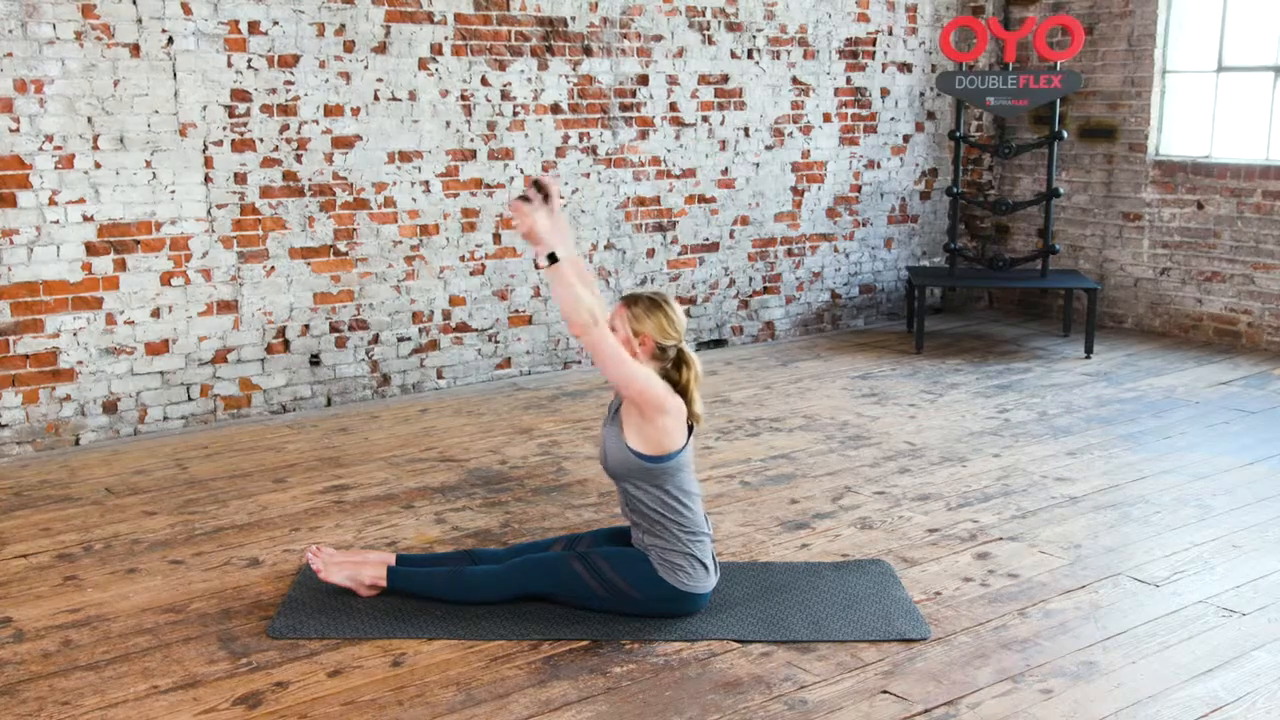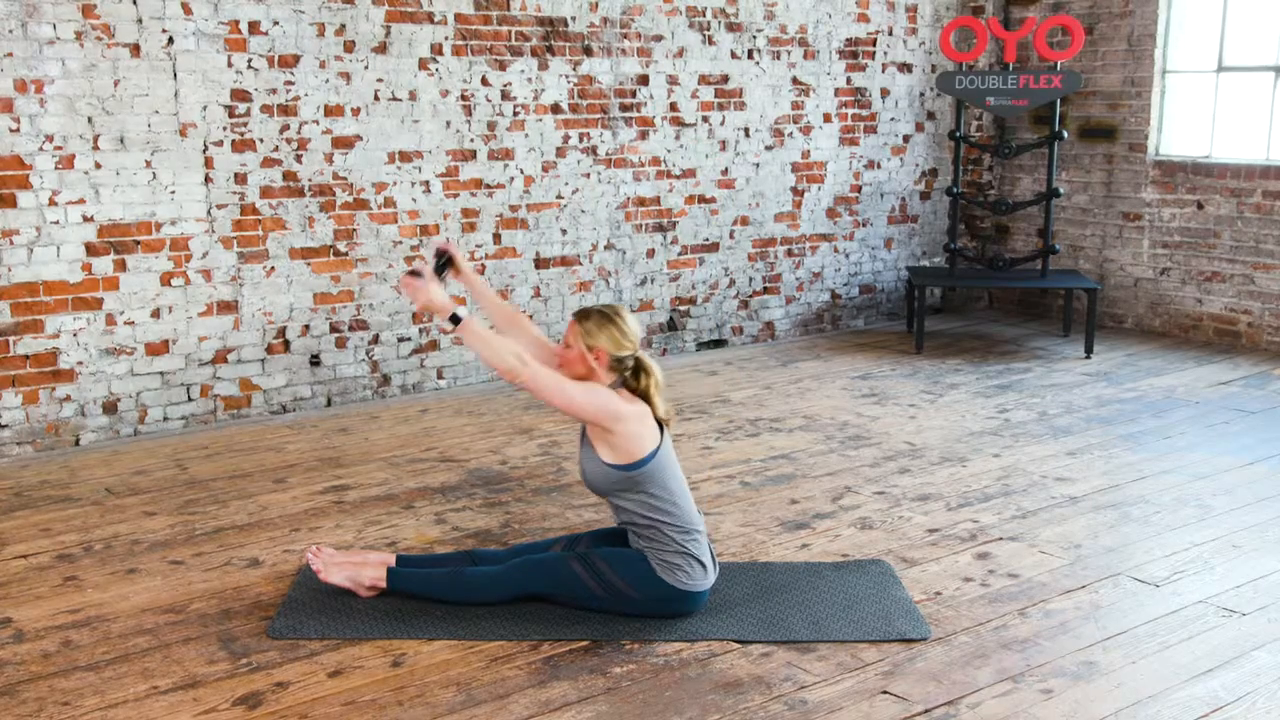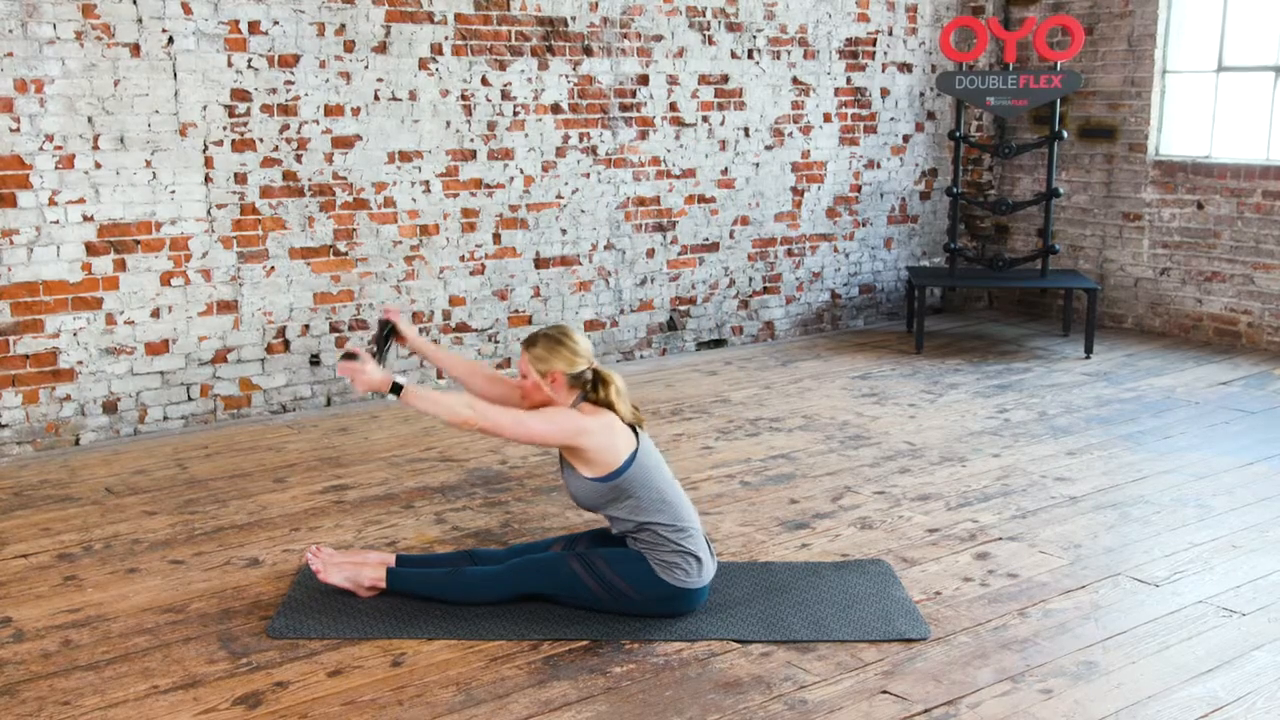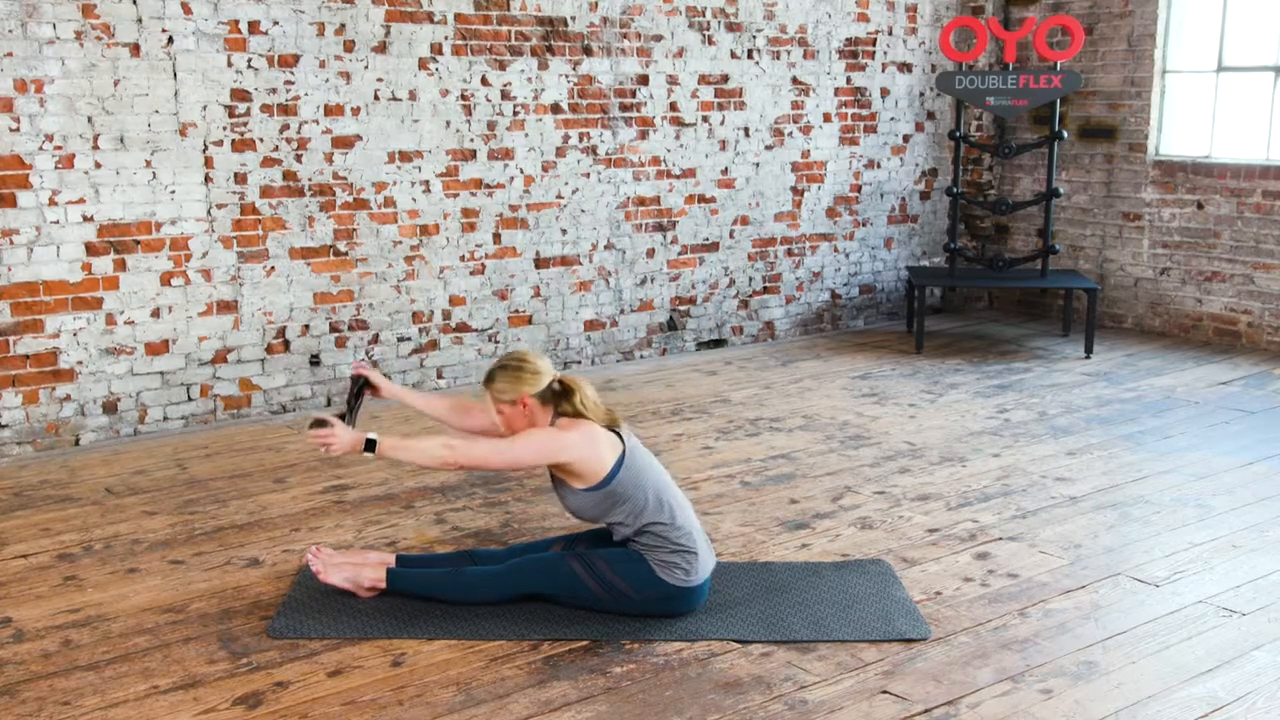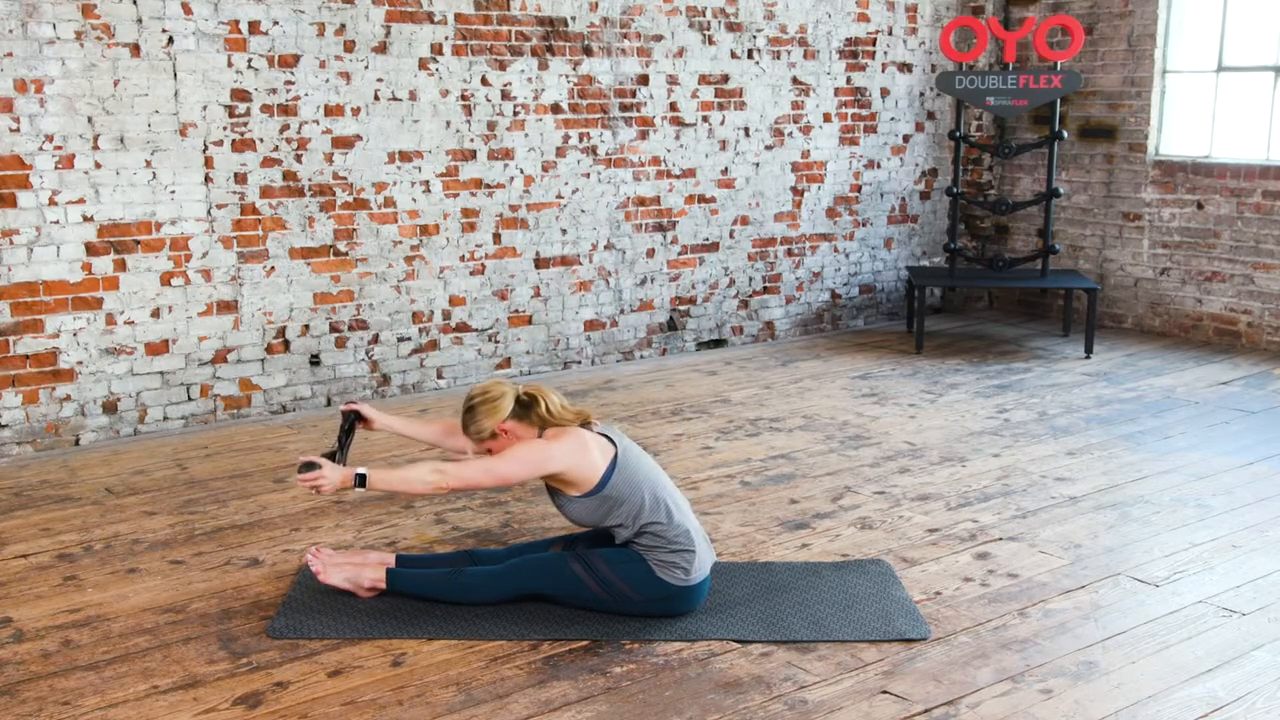
dt=0.3s
person 1, frame 1
left shoulder: (656, 402)
right shoulder: (641, 386)
left elbow: (587, 327)
right elbow: (590, 303)
left wrist: (547, 248)
right wrist: (558, 226)
left hip: (674, 579)
right hip: (652, 548)
left knee: (526, 576)
right knee: (510, 555)
left ankle: (380, 578)
right ankle: (384, 562)
person 1, frame 2
left shoulder: (618, 411)
right shoulder: (612, 391)
left elbow: (519, 370)
right elbow: (534, 343)
left wrist: (448, 311)
right wrist: (473, 280)
left hip: (674, 579)
right hip: (652, 550)
left knee: (526, 576)
right knee: (513, 557)
left ankle: (379, 576)
right ankle: (387, 563)
person 1, frame 3
left shoulder: (582, 425)
right shoulder: (576, 402)
left elbow: (475, 416)
right elbow: (488, 384)
left wrist: (388, 383)
right wrist: (416, 341)
left hip: (671, 579)
right hip: (655, 551)
left knee: (523, 577)
right knee: (510, 558)
left ankle: (377, 577)
right ankle: (384, 562)
person 1, frame 4
left shoulder: (567, 439)
right shoulder: (562, 418)
left elbow: (453, 454)
right elbow: (466, 415)
left wrist: (362, 442)
right wrist: (391, 389)
left hip: (671, 578)
right hip: (651, 549)
left knee: (523, 577)
right knee: (509, 558)
left ankle: (378, 577)
right ankle: (385, 561)
person 1, frame 5
left shoulder: (556, 448)
right shoulder: (555, 426)
left elbow: (444, 478)
right elbow: (455, 435)
left wrist: (351, 477)
right wrist: (382, 420)
left hip: (671, 578)
right hip: (653, 549)
left knee: (523, 576)
right knee: (508, 557)
left ankle: (378, 578)
right ankle: (383, 563)
